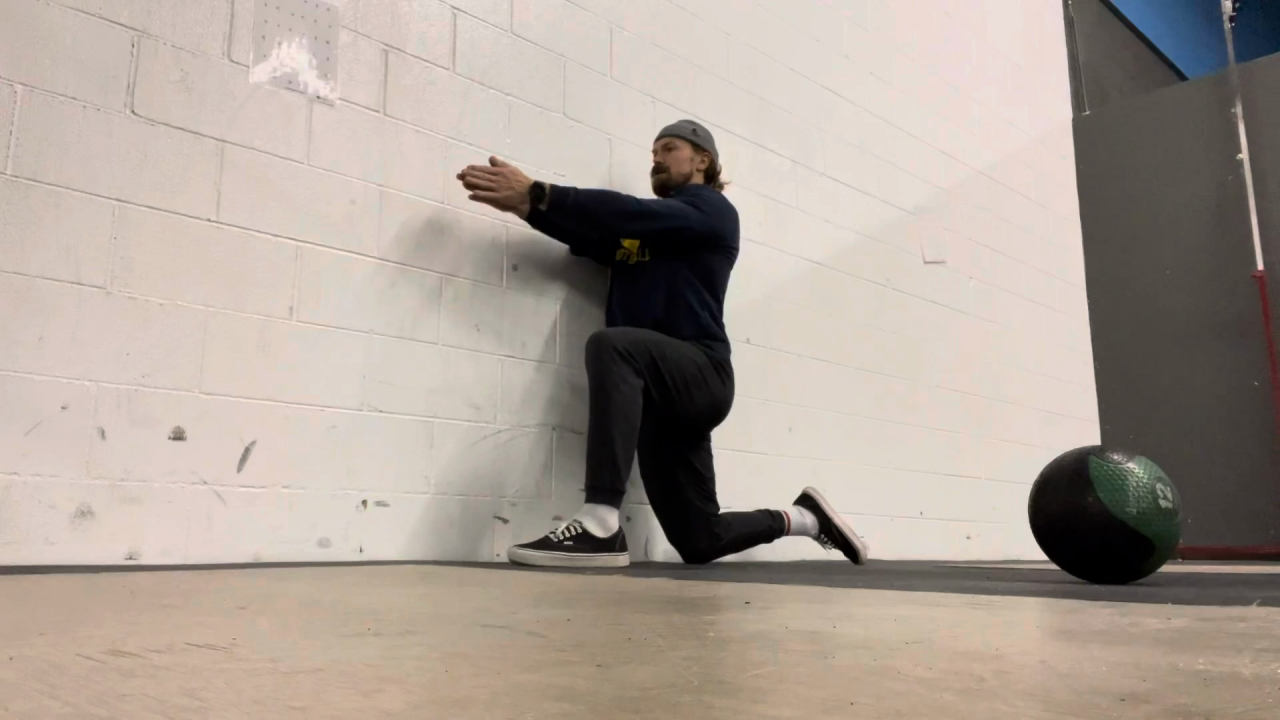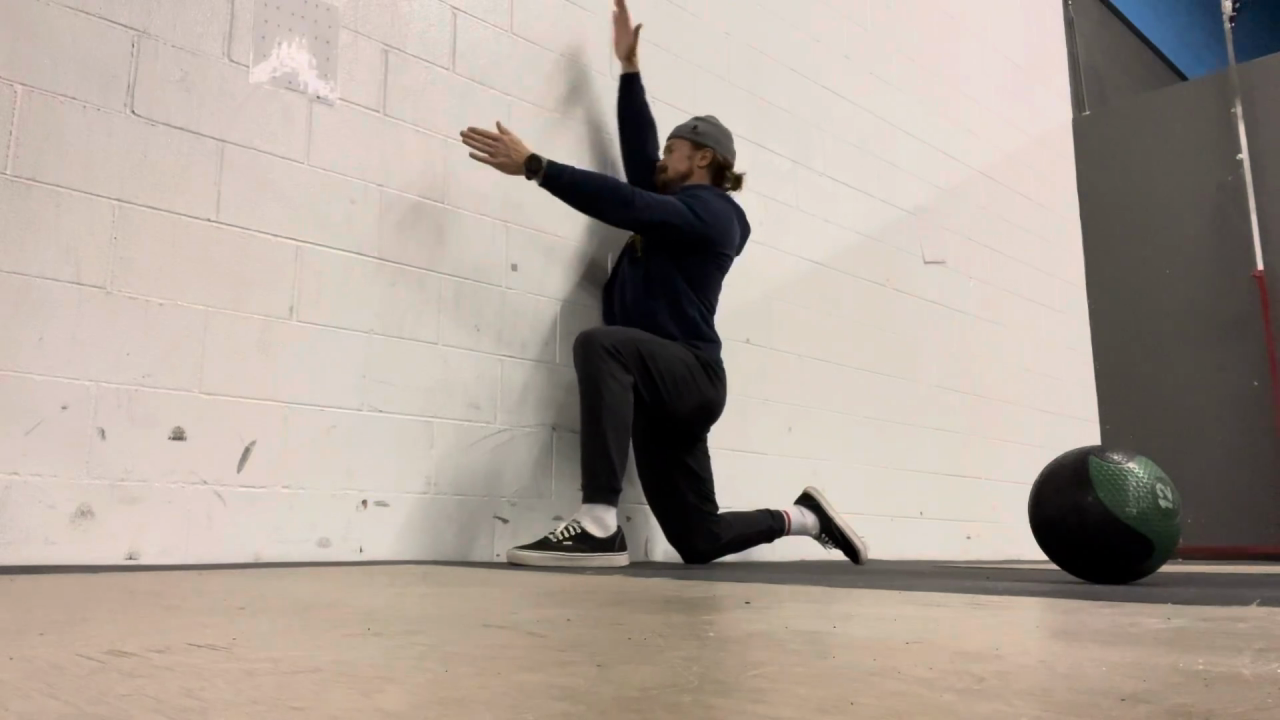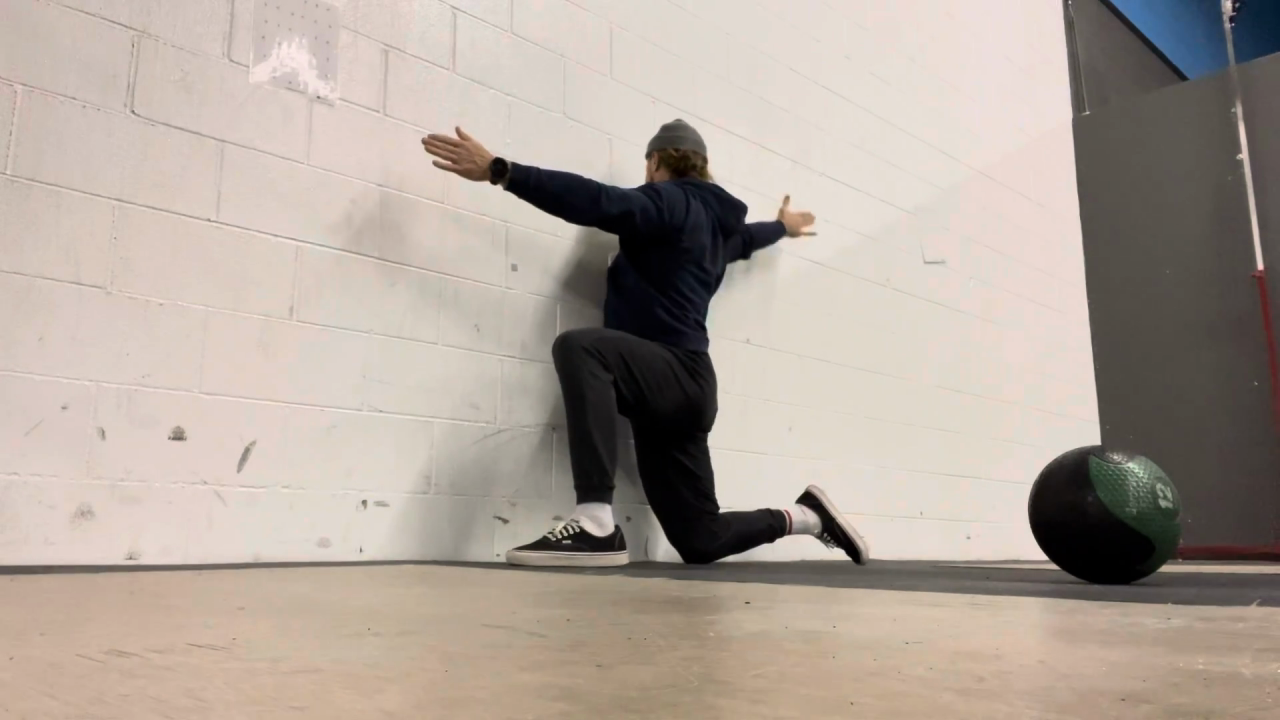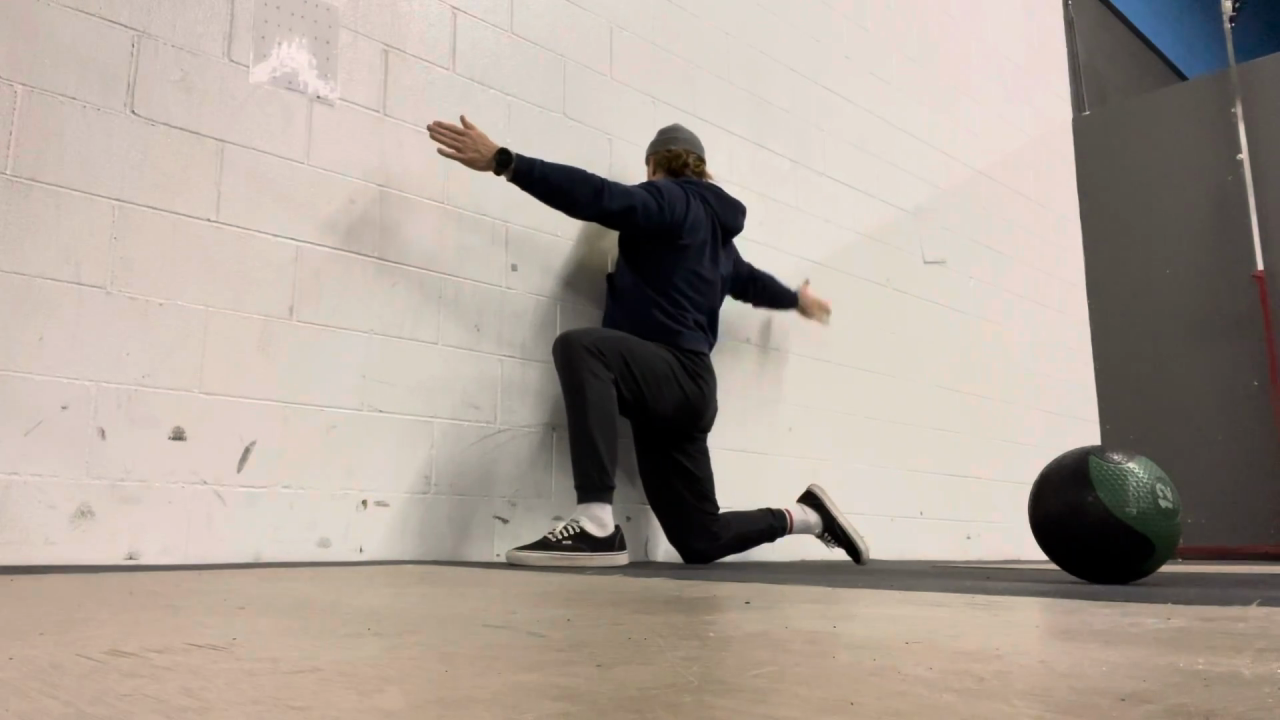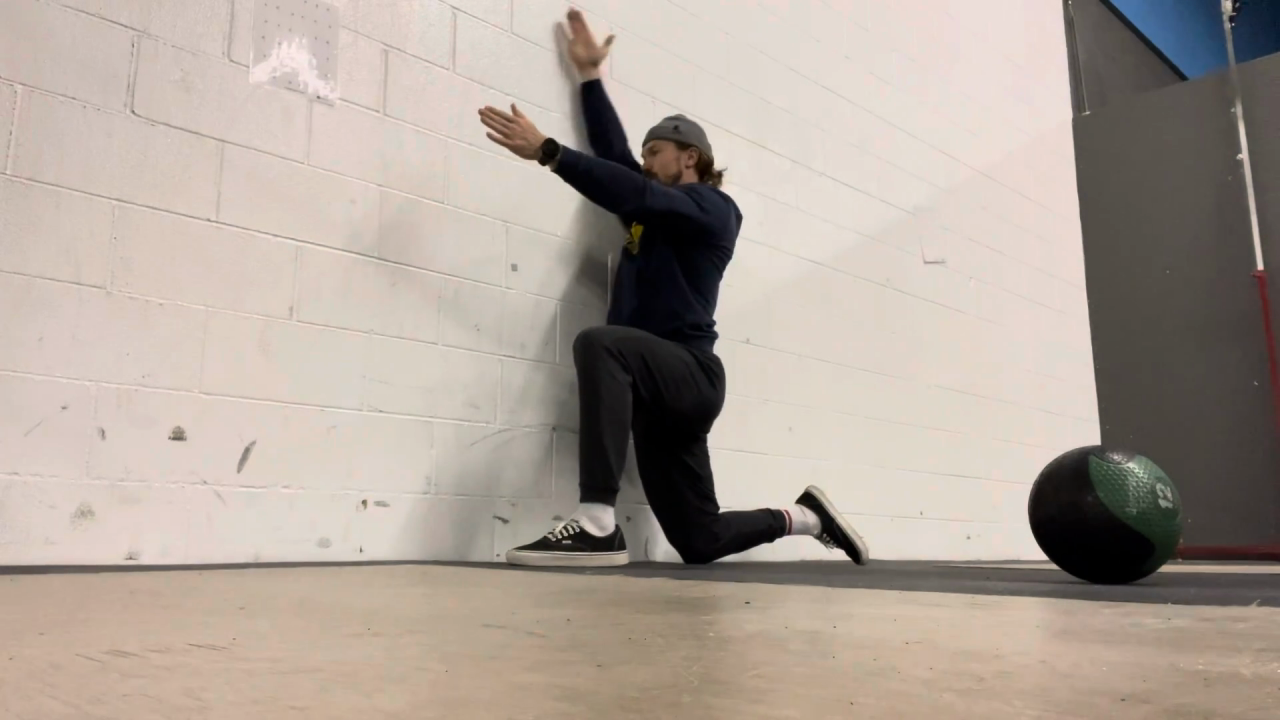
dt=1s
person 1, frame 1
left shoulder: (711, 210)
right shoulder: (643, 224)
left elbow: (626, 213)
right elbow: (590, 233)
left wrist: (539, 192)
right wrist: (525, 204)
left hip: (700, 376)
right hip: (661, 394)
left knee: (612, 345)
right knee: (699, 541)
left ankle: (600, 527)
right ankle: (803, 517)
person 1, frame 2
left shoulder: (708, 212)
right shoulder: (675, 210)
left elbow: (622, 202)
right elbow: (637, 147)
left wrist: (533, 166)
right wrist: (628, 66)
left hip: (690, 376)
right hip: (666, 388)
left knee: (601, 345)
right knee: (699, 540)
left ankle: (599, 526)
right ankle: (803, 516)
person 1, frame 3
left shoulder: (670, 202)
right shoulder: (712, 220)
left elbow: (594, 202)
right elbow: (746, 238)
left wrist: (497, 169)
right wrist: (784, 225)
left hip: (675, 376)
right hip: (680, 385)
right knee: (699, 541)
left ankle: (595, 526)
right ankle: (806, 517)
person 1, frame 4
left shoulder: (670, 201)
right shoulder: (714, 226)
left elbow: (597, 198)
right elbow: (749, 280)
left wrist: (502, 160)
right wrist: (798, 300)
left hip: (678, 377)
right hip: (682, 387)
right knee: (700, 541)
left ankle: (596, 527)
right ankle: (806, 516)
person 1, frame 5
left shoulder: (711, 209)
right shoulder: (653, 218)
left elbow: (632, 192)
right elbow: (613, 158)
left wrist: (546, 150)
right wrist: (590, 76)
left hip: (689, 376)
right hip: (664, 390)
left knee: (600, 345)
right knee: (700, 540)
left ankle: (597, 525)
right ankle: (806, 516)
